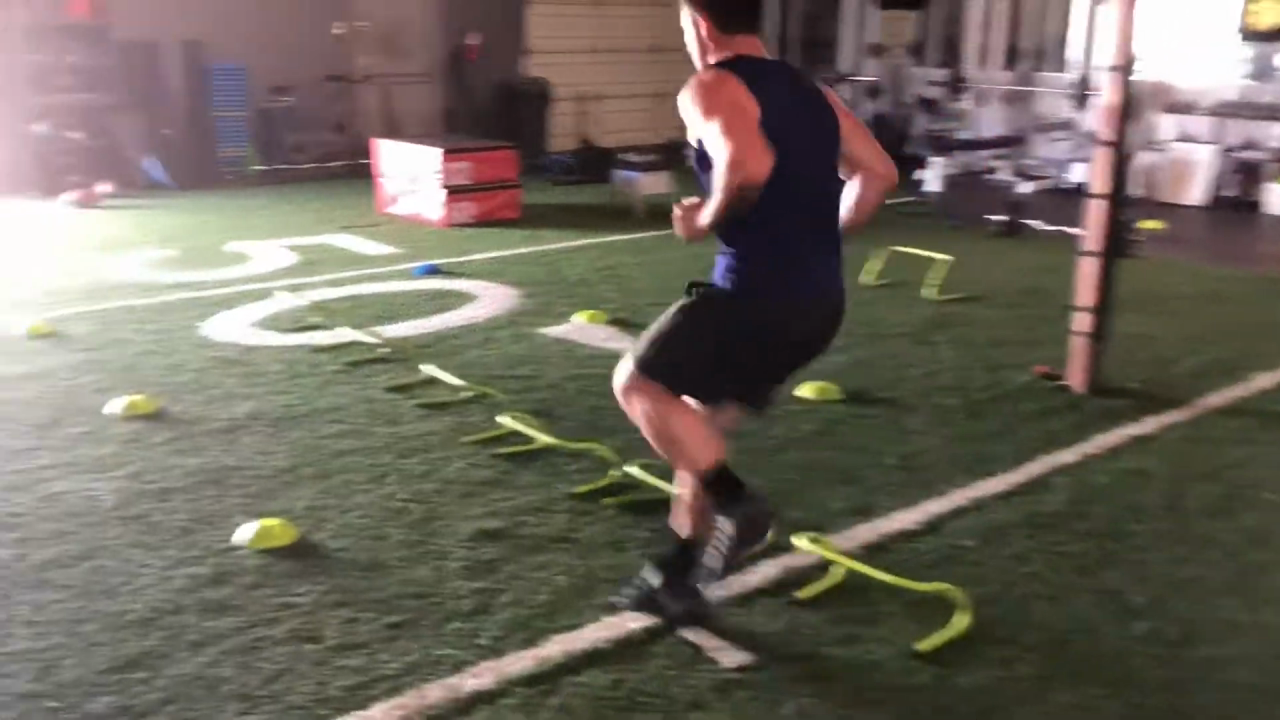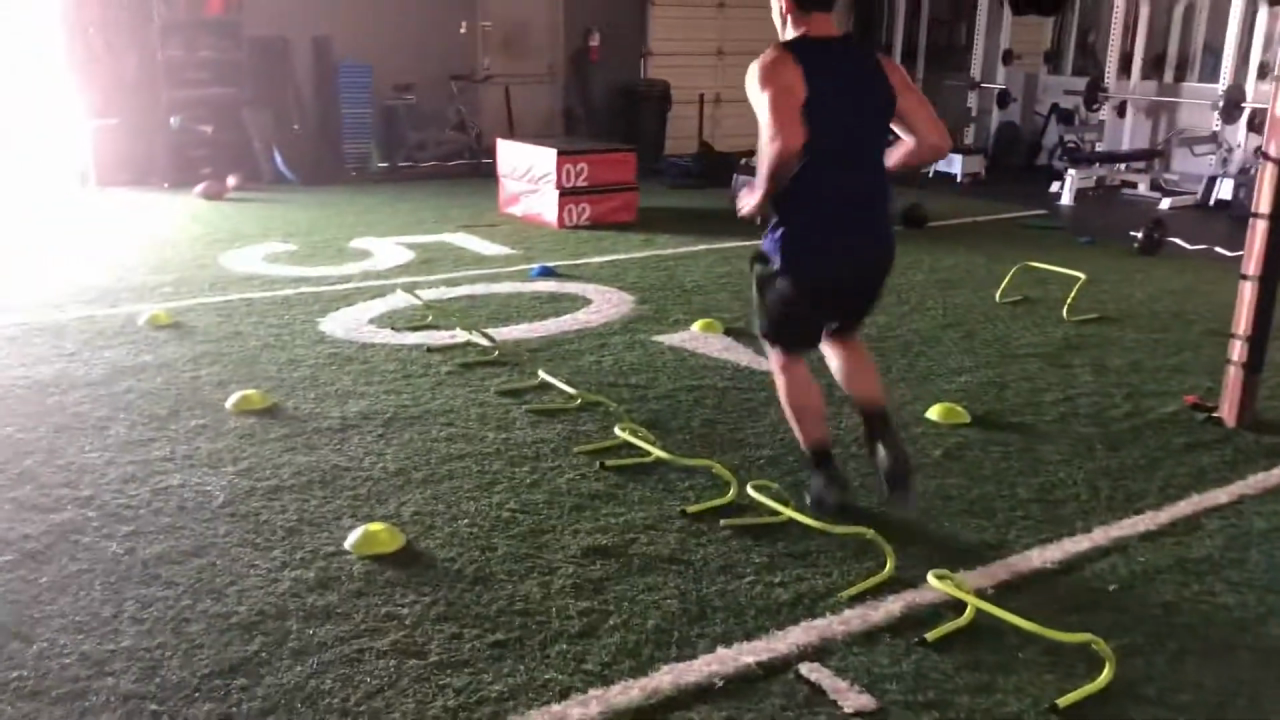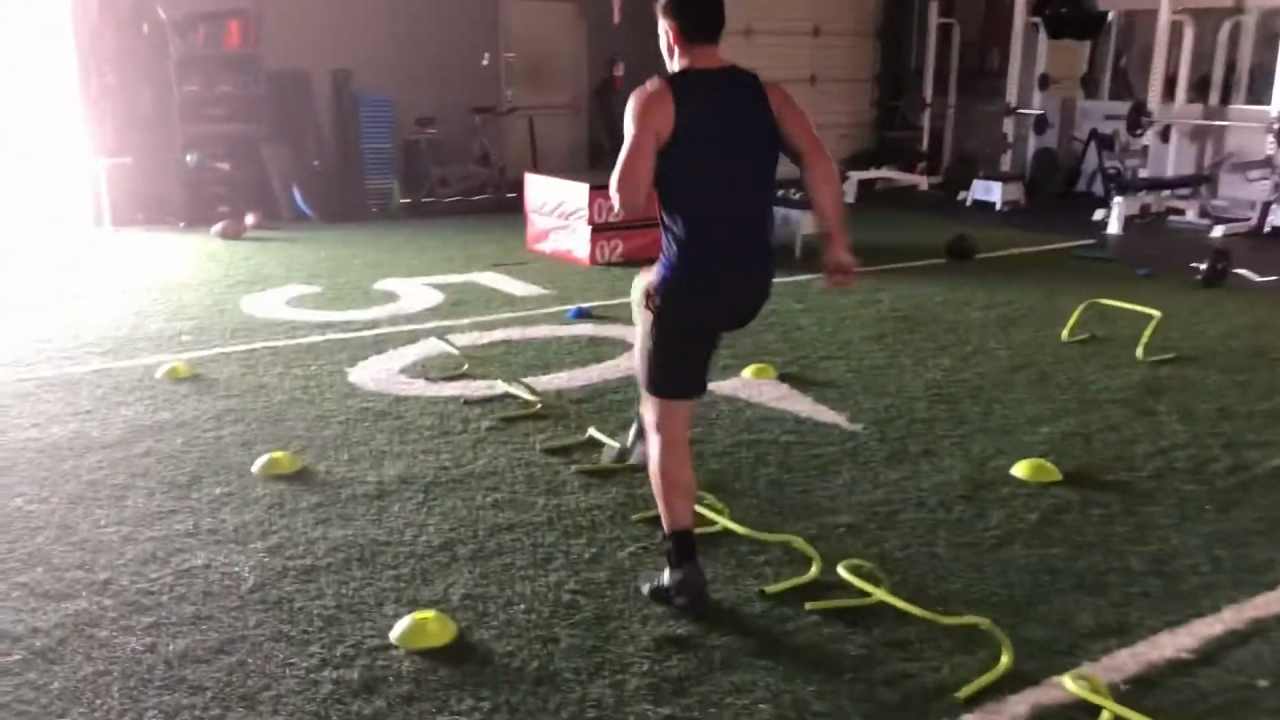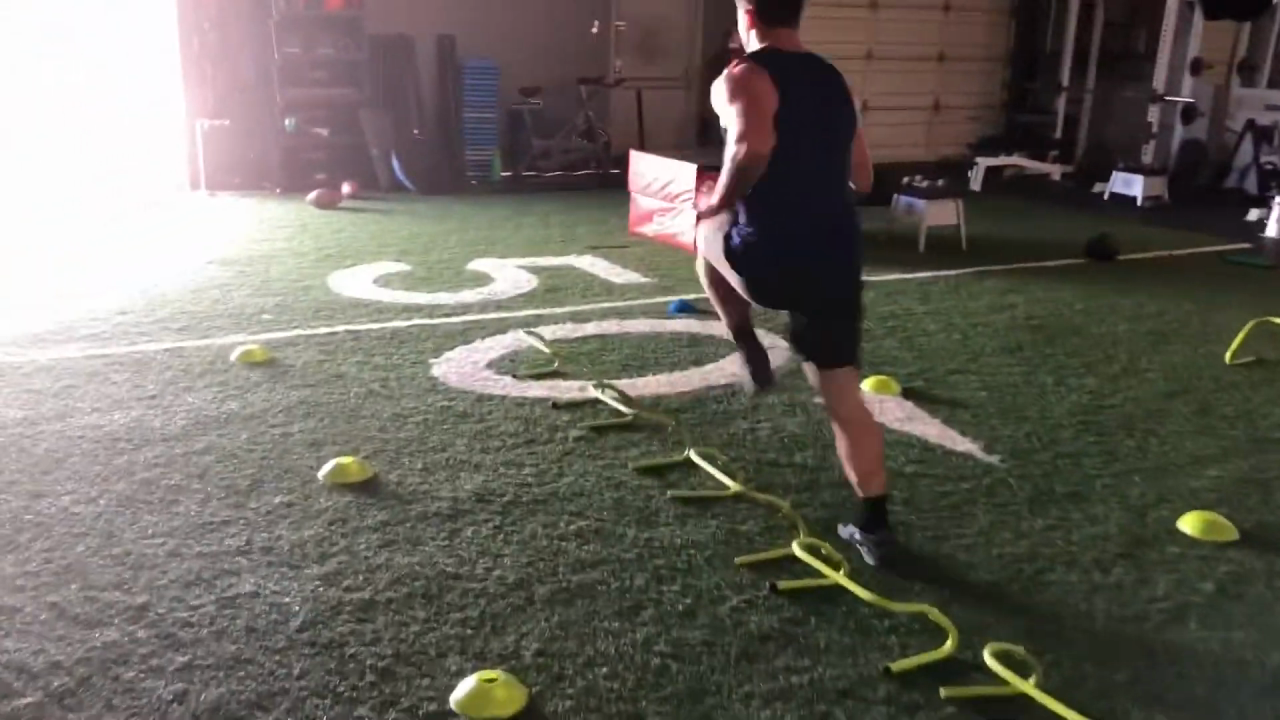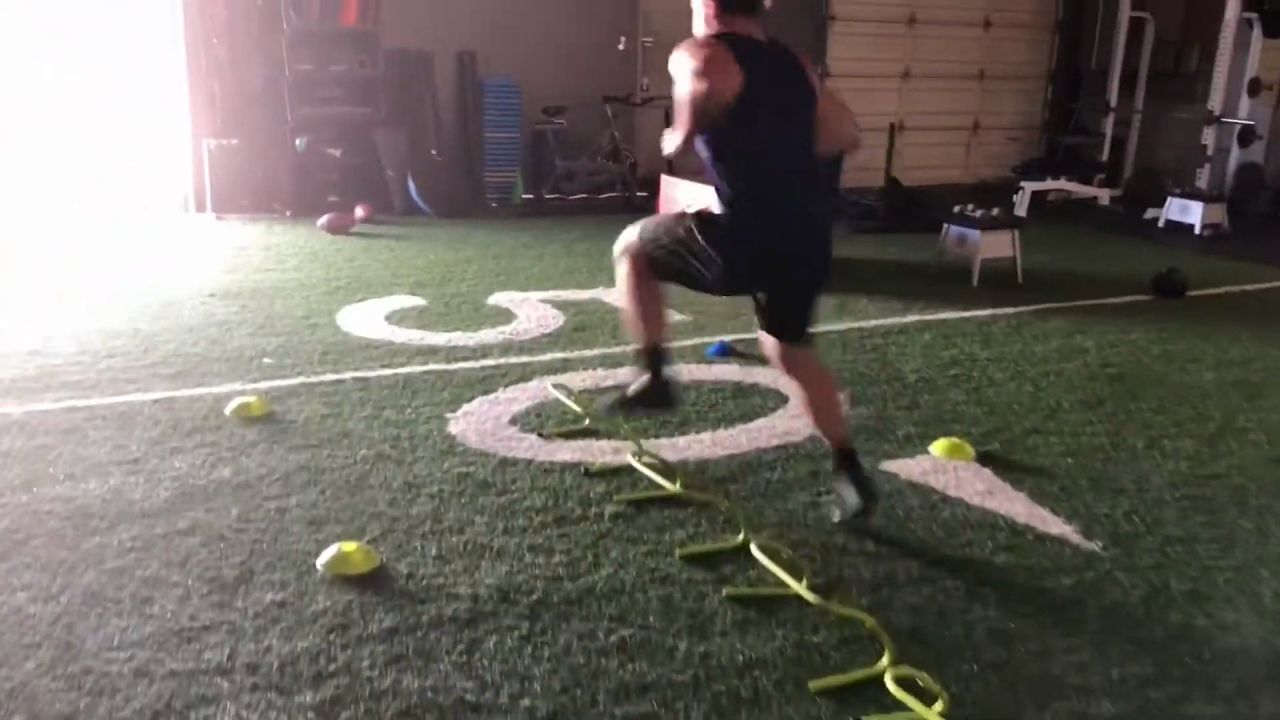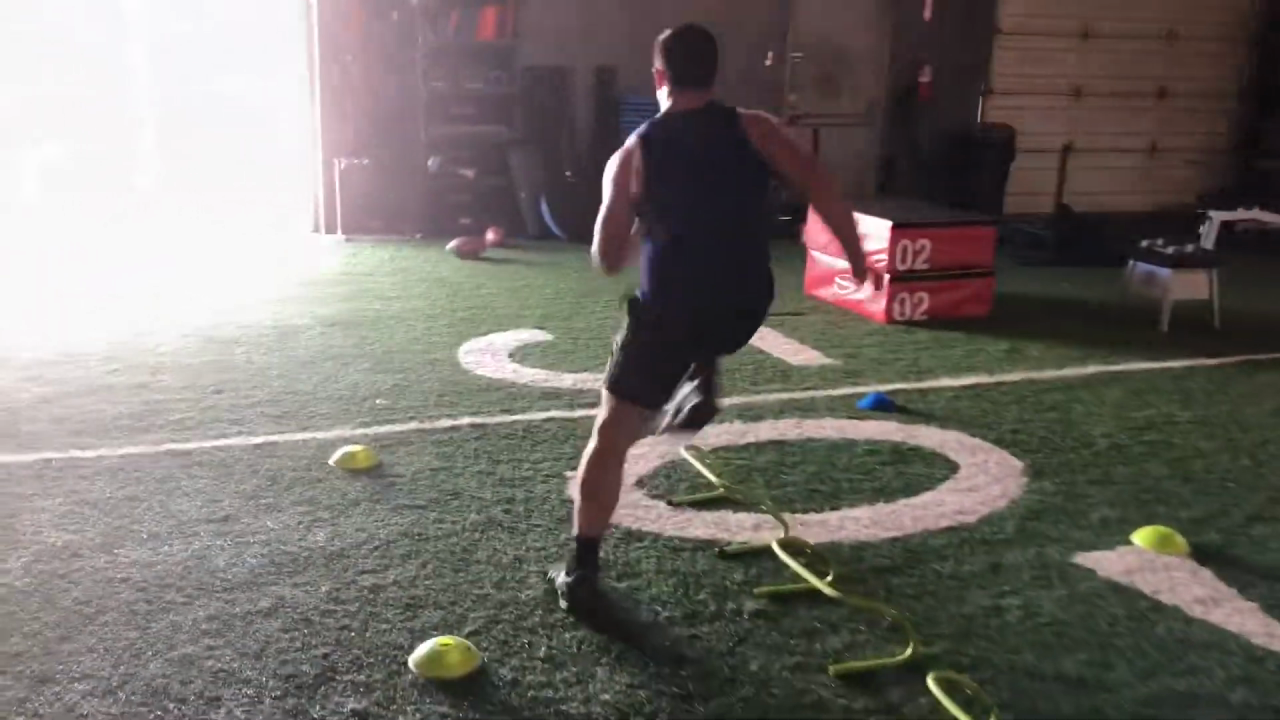
dt=0.7s
person 1, frame 1
left shoulder: (710, 91)
right shoulder: (814, 94)
left elbow: (750, 163)
right elbow: (879, 177)
left wrist: (709, 218)
left hip: (754, 295)
right hip: (821, 306)
left knee: (638, 384)
right knee: (704, 417)
left ankle: (737, 502)
right ankle: (680, 576)
person 1, frame 2
left shoulder: (774, 67)
right shoulder: (878, 66)
left elbow: (784, 141)
right elbow: (934, 139)
left wrist: (760, 194)
left hip: (804, 252)
right hip: (872, 247)
left knee: (786, 358)
right knee: (842, 337)
left ankle: (827, 476)
right ankle: (884, 442)
person 1, frame 3
left shoulder: (656, 99)
right shoulder: (767, 95)
left elbow: (627, 198)
right elbow: (822, 169)
left wrist: (646, 199)
right wrist: (837, 248)
left hip: (693, 280)
right hip: (753, 280)
left knee: (666, 421)
right knee: (648, 293)
left ankle: (682, 571)
right ankle: (657, 427)
person 1, frame 4
left shoulder: (743, 78)
right shoulder: (834, 82)
left elbow: (753, 145)
right elbow: (858, 176)
left wrist: (721, 197)
left hip: (767, 257)
right hip: (836, 260)
left knee: (709, 233)
right knee: (842, 397)
left ankle: (751, 350)
right ankle: (874, 525)
person 1, frame 5
left shoulder: (704, 56)
right shoulder: (793, 67)
left elbow: (701, 100)
right elbow: (834, 139)
left wrist: (676, 140)
left hip: (746, 239)
right hip: (808, 246)
left knee: (633, 248)
right knee: (792, 352)
left ankle: (654, 377)
right ankle: (851, 474)
person 1, frame 6
left shoulder: (634, 154)
right shoulder: (754, 130)
left elbow: (606, 254)
right elbow: (817, 181)
right wrist: (854, 253)
left hip: (670, 309)
right hip: (745, 307)
left knee: (611, 436)
right ankle: (702, 383)
